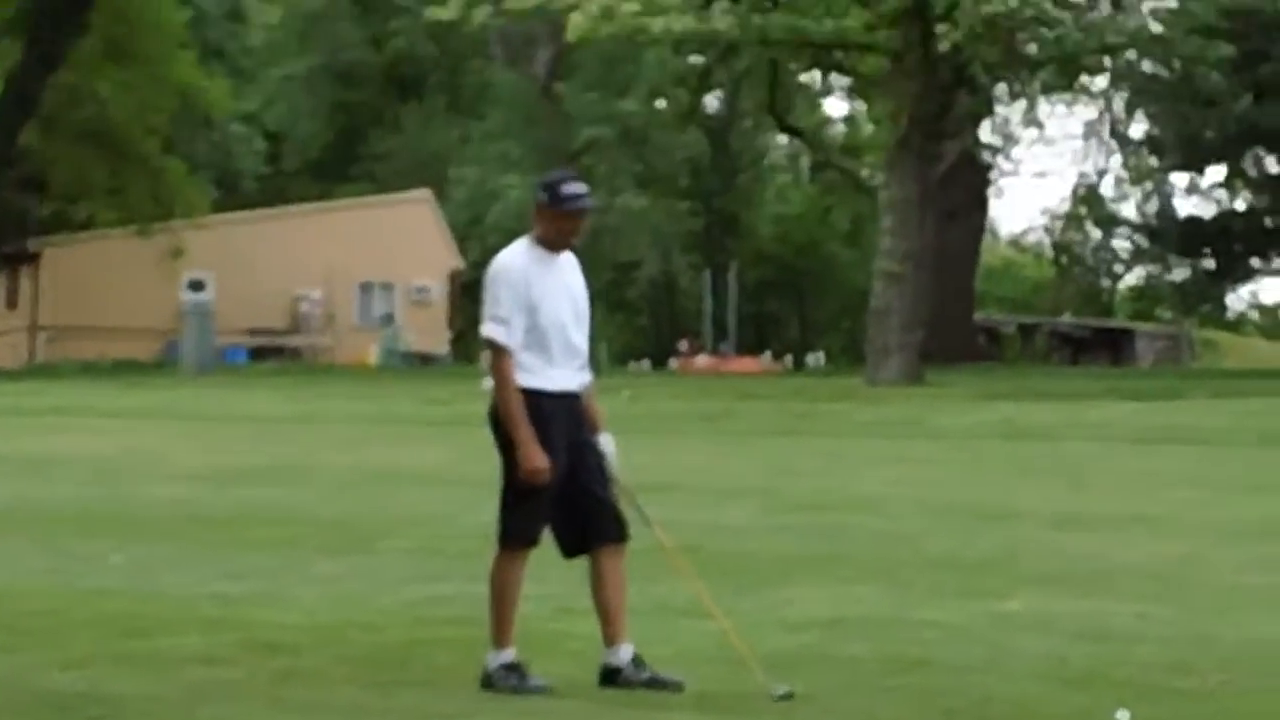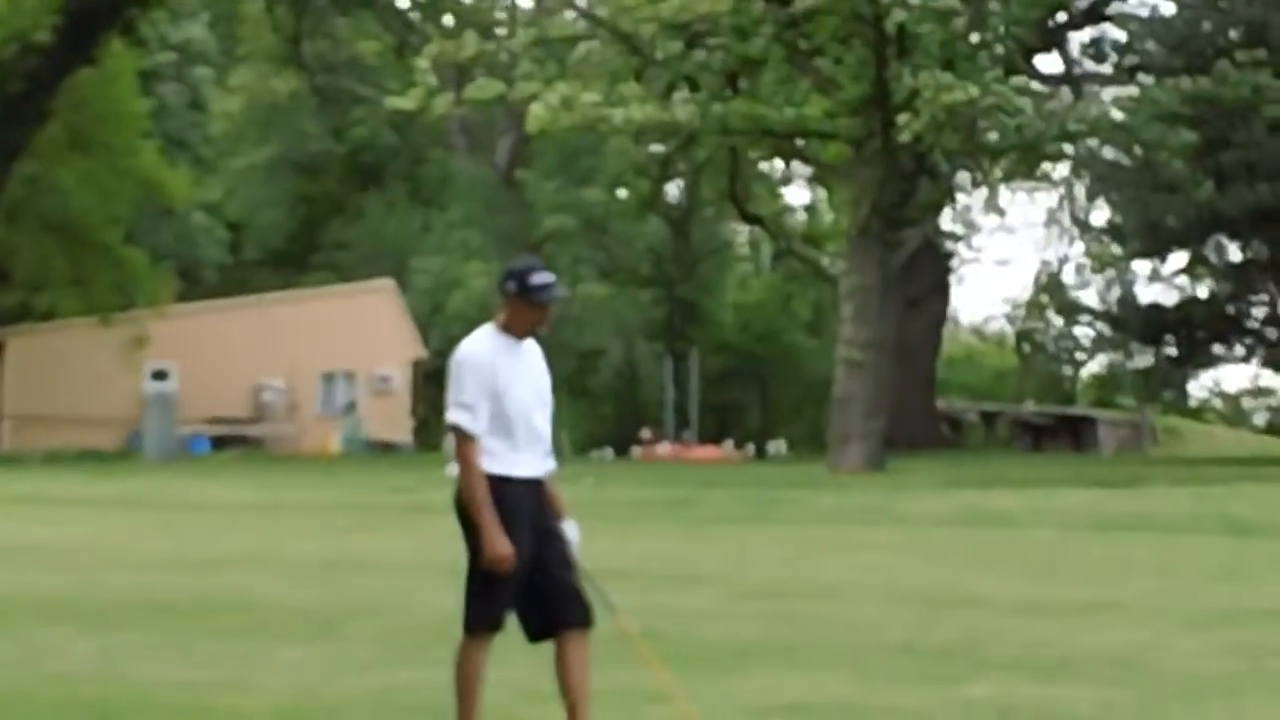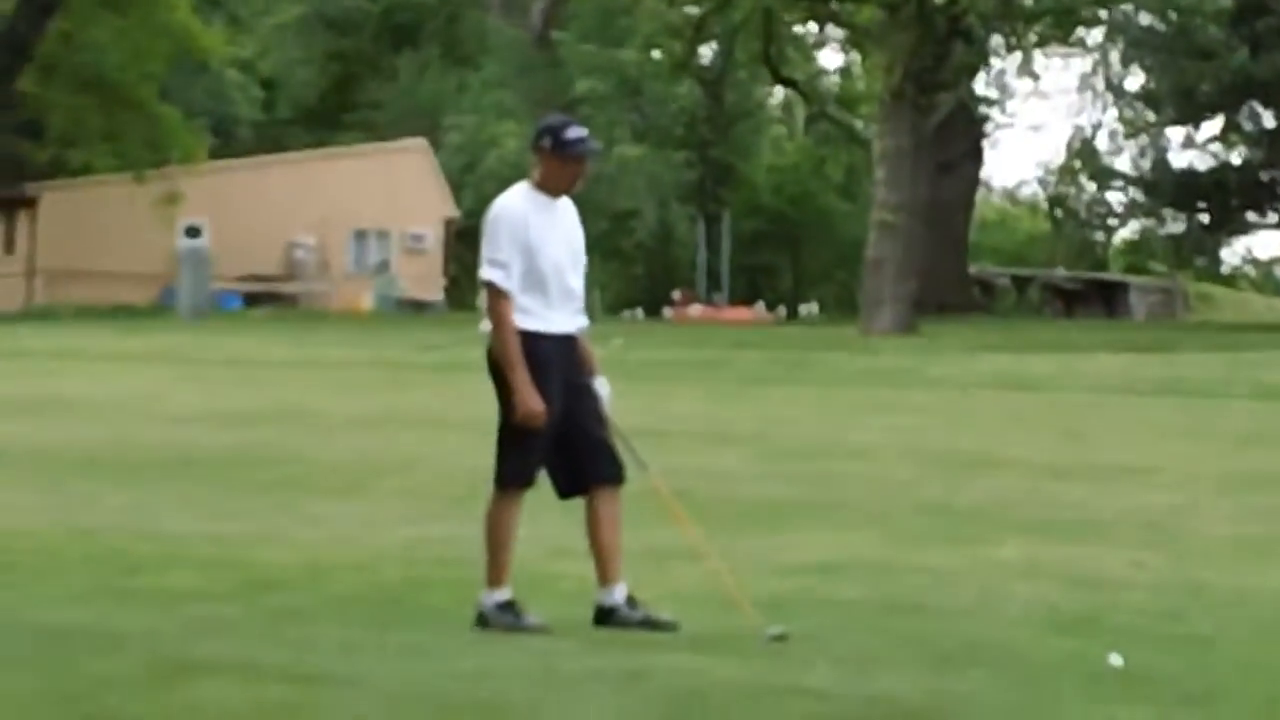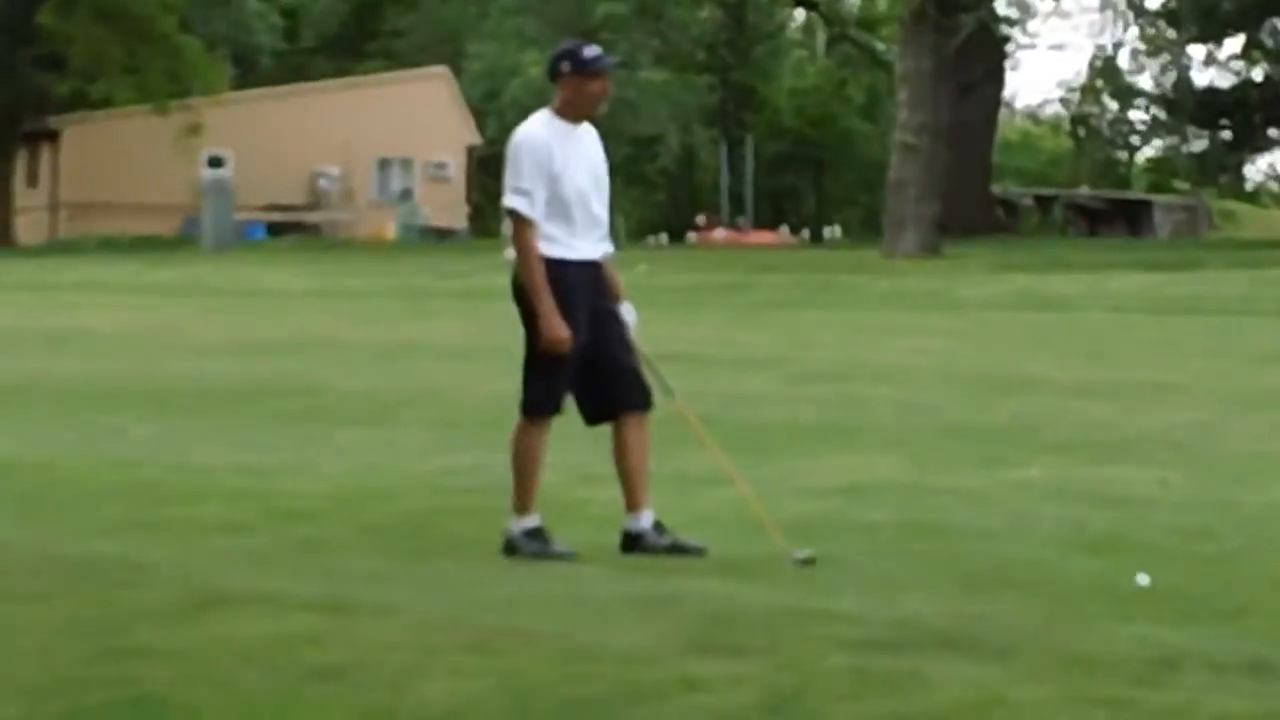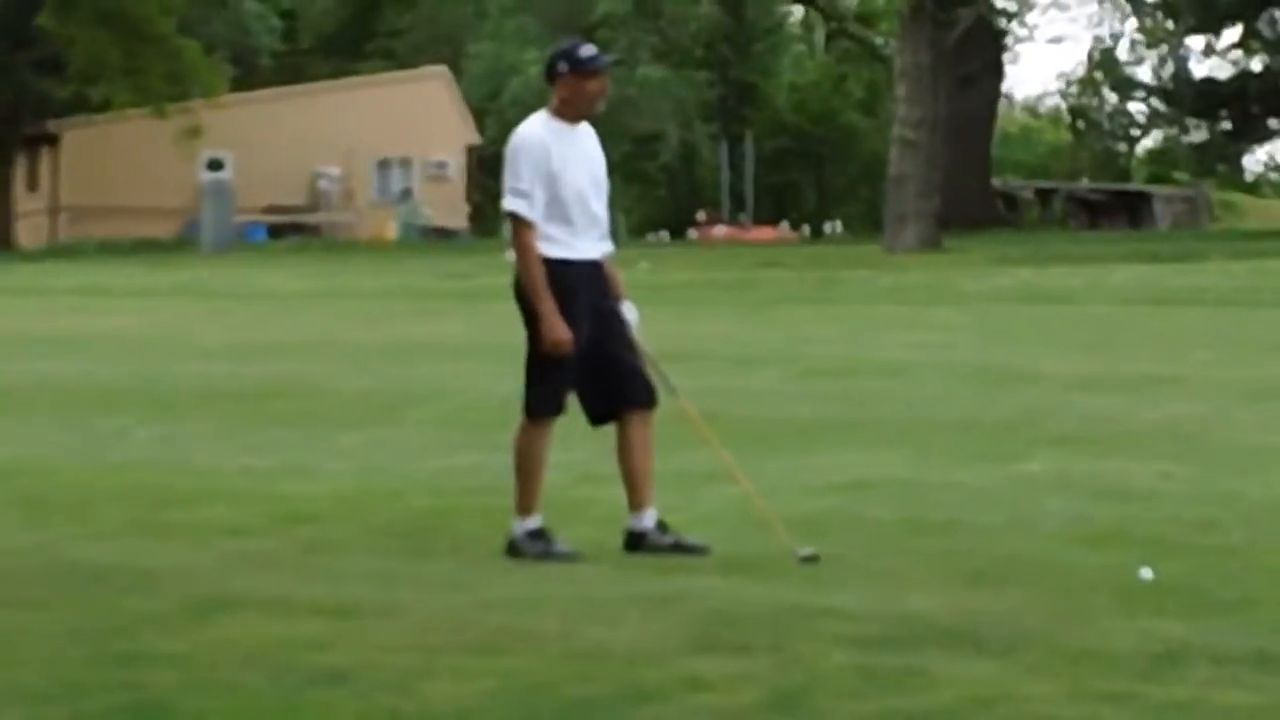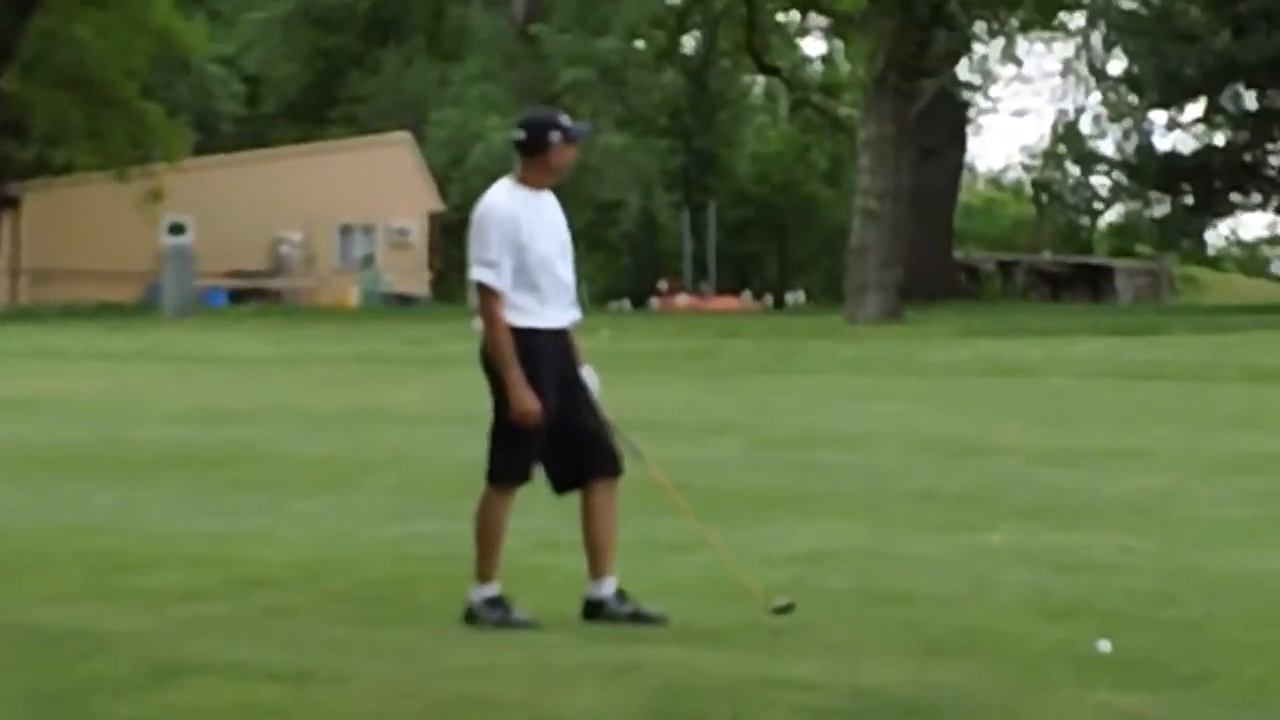
dt=0.4s
person 1, frame 1
left shoulder: (571, 266)
right shoulder: (513, 267)
right elbow: (503, 363)
left wrist: (597, 426)
right wrist: (527, 444)
left hip: (570, 409)
right hip: (532, 410)
left knee: (608, 535)
right knee: (518, 540)
left ankle: (621, 661)
right ankle: (502, 660)
person 1, frame 2
left shoulder: (532, 352)
right shoulder: (475, 355)
right elbow: (467, 449)
left wrist: (560, 512)
right wrist: (490, 531)
left hip: (534, 496)
right hip: (495, 494)
left knee: (572, 616)
right knee: (483, 623)
person 1, frame 3
left shoulder: (566, 209)
right shoulder: (512, 210)
right elbow: (500, 304)
left wrist: (592, 369)
right wrist: (522, 386)
left hip: (566, 353)
right hip: (527, 351)
left knee: (604, 474)
right knee: (514, 480)
left ankle: (613, 599)
right ankle: (495, 600)
person 1, frame 4
left shoulder: (588, 136)
right shoulder: (533, 138)
right elbow: (524, 232)
left wrist: (616, 294)
right wrist: (547, 313)
left hip: (590, 280)
right hip: (551, 277)
left knee: (631, 400)
right knee: (539, 407)
left ankle: (640, 525)
right ankle: (522, 526)
person 1, frame 5
left shoulder: (587, 136)
right shoulder: (532, 140)
right elbow: (524, 234)
left wrist: (618, 295)
right wrist: (548, 315)
left hip: (591, 281)
right hip: (554, 279)
left knee: (635, 398)
right knee: (542, 408)
left ankle: (644, 524)
right ankle: (526, 528)
person 1, frame 6
left shoulder: (548, 202)
right shoulder: (500, 208)
right elbow: (491, 304)
left wrist: (578, 360)
right wrist: (515, 385)
left hip: (557, 349)
right hip: (521, 348)
left knee: (601, 466)
right knee: (506, 476)
left ankle: (603, 592)
right ankle: (484, 595)
